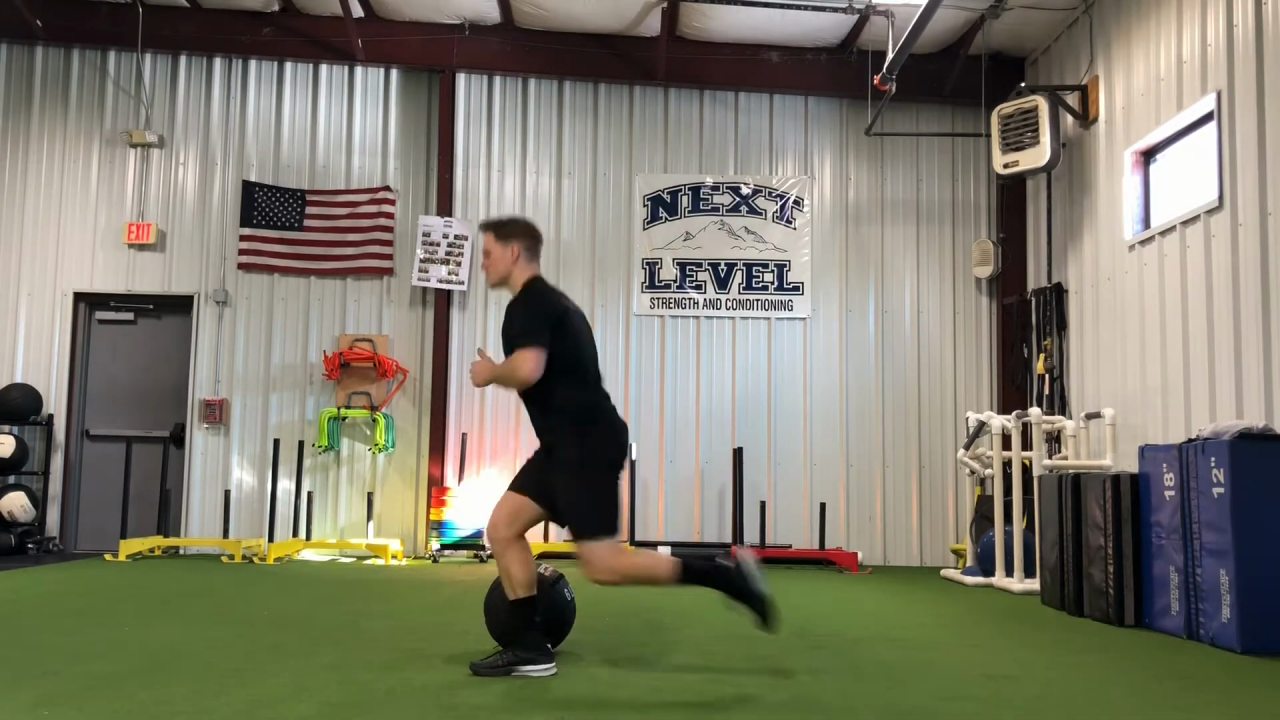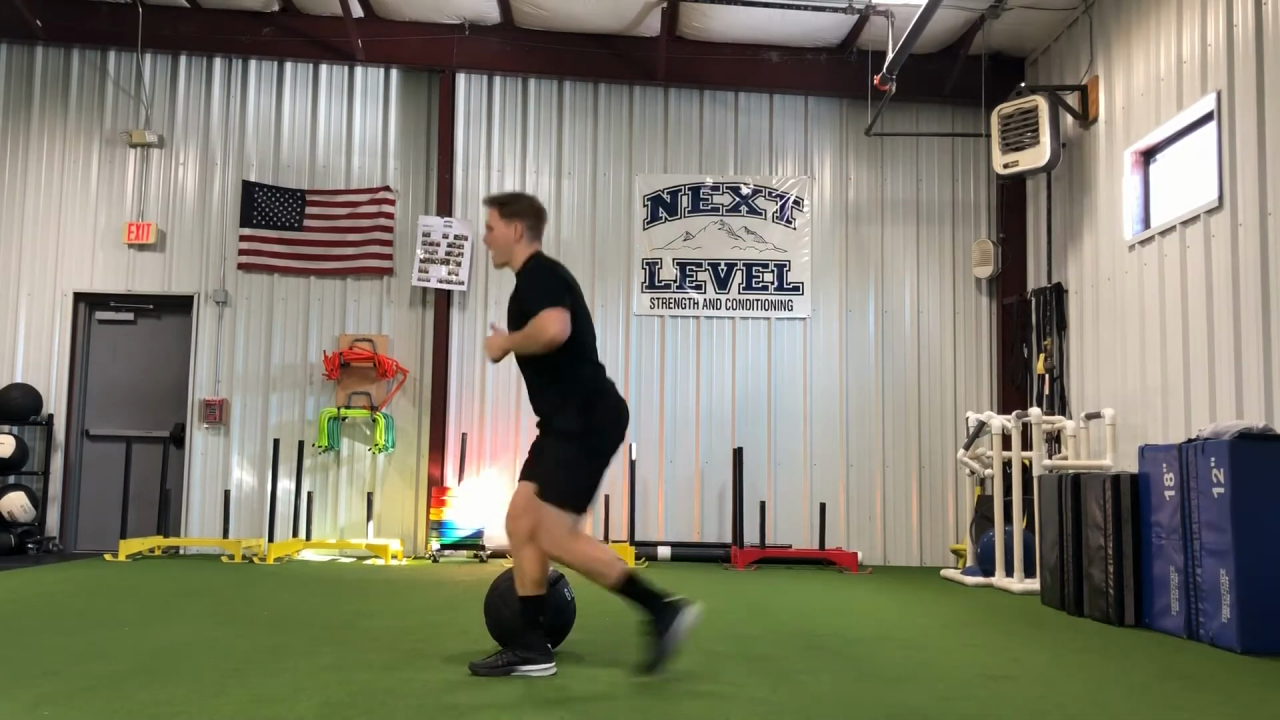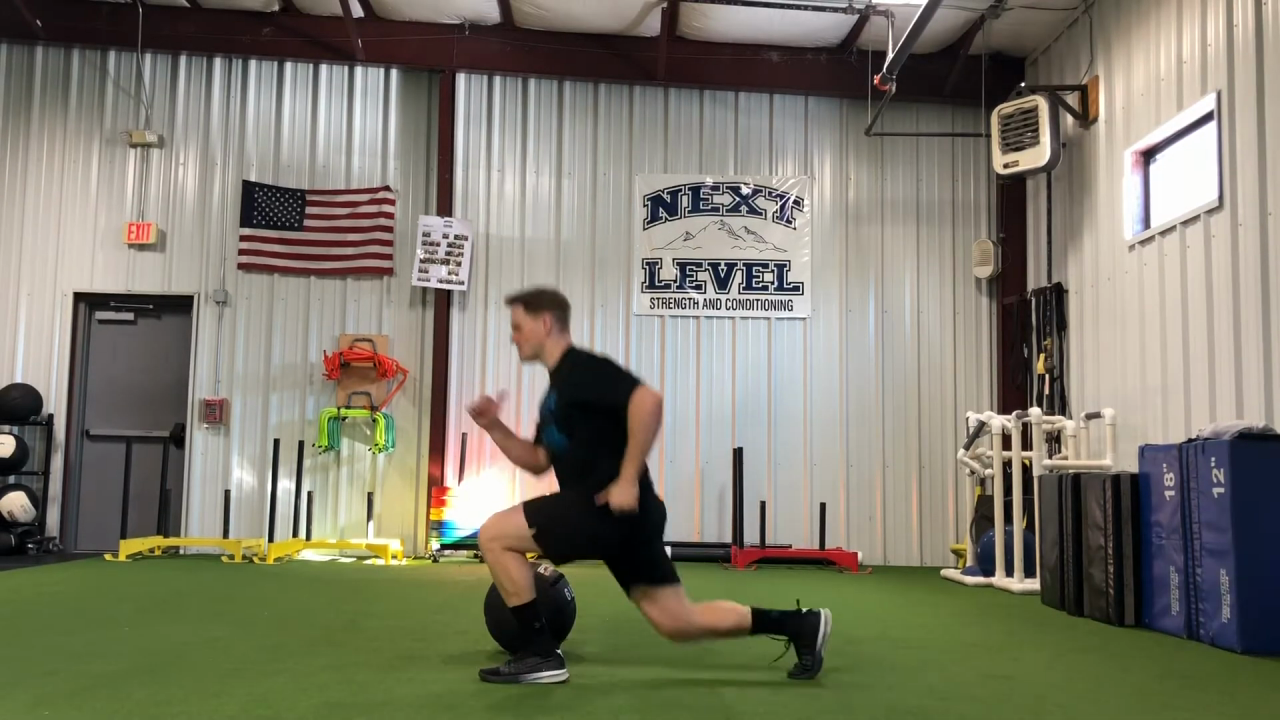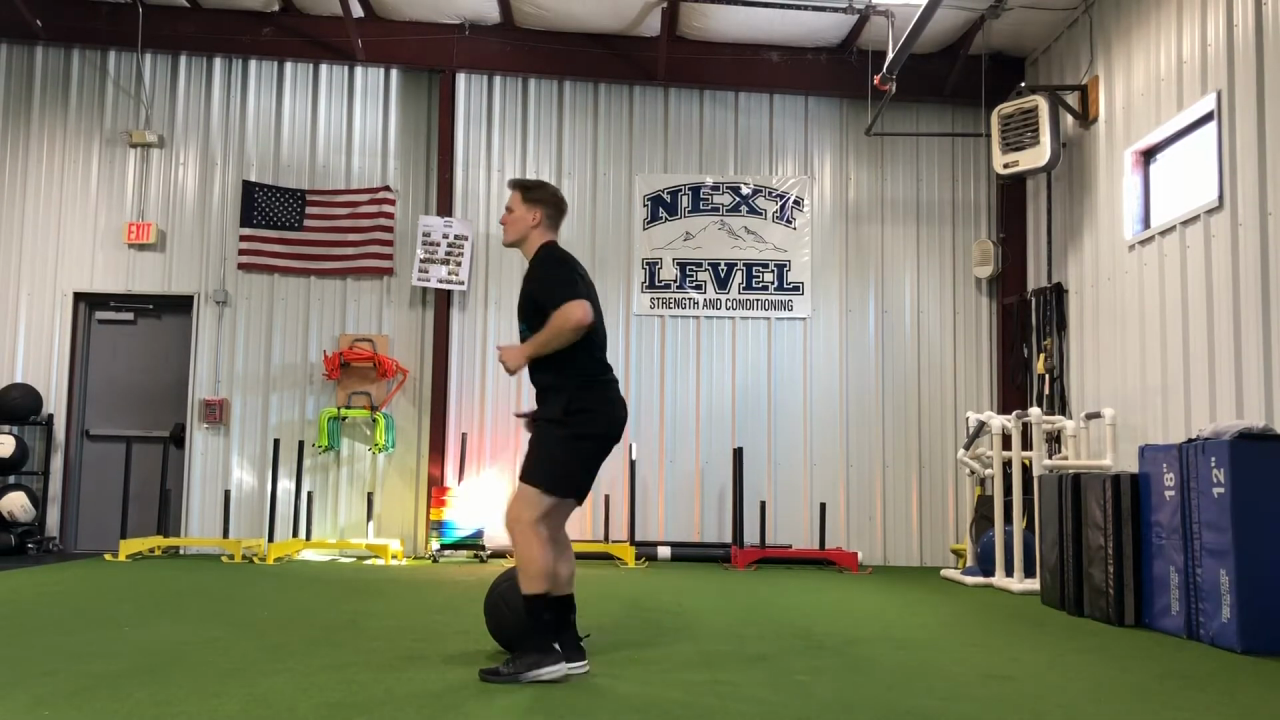
dt=0.4s
person 1, frame 1
left shoulder: (528, 305)
right shoulder: (550, 303)
left elbow: (529, 371)
left wrist: (489, 373)
left hip: (582, 444)
right hip: (567, 443)
left knee: (602, 562)
right knee: (501, 528)
left ankle: (729, 574)
right ankle: (529, 646)
person 1, frame 2
left shoulder: (540, 274)
right shoulder: (539, 278)
left elbow: (556, 328)
left wrist: (505, 343)
left hip: (584, 421)
right hip: (568, 422)
left knee: (557, 538)
right knee: (520, 525)
left ankle: (660, 609)
right ankle: (531, 646)
person 1, frame 3
left shoulder: (584, 372)
right shoulder: (561, 383)
left elbow: (647, 401)
right elbow: (536, 460)
left wrist: (627, 479)
right wrist: (494, 426)
left hip: (609, 502)
right hip: (619, 509)
left knee: (495, 537)
right knee: (677, 622)
left ankle: (539, 654)
right ankle: (796, 625)
person 1, frame 4
left shoulder: (551, 264)
right shoulder: (555, 268)
left elbow: (580, 315)
left wrist: (526, 350)
right wrist: (548, 408)
left hip: (579, 414)
right hip: (585, 413)
left knee: (524, 520)
right knee: (546, 523)
left ankle: (539, 647)
right ankle: (564, 645)
